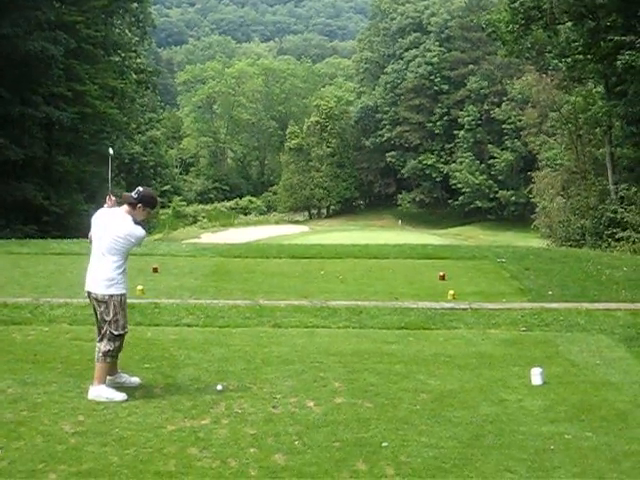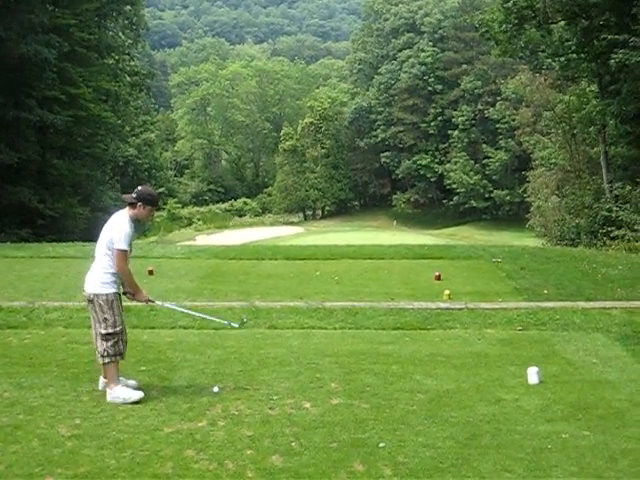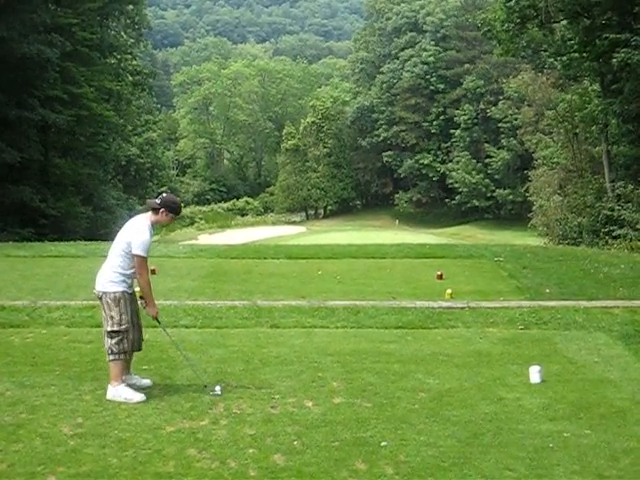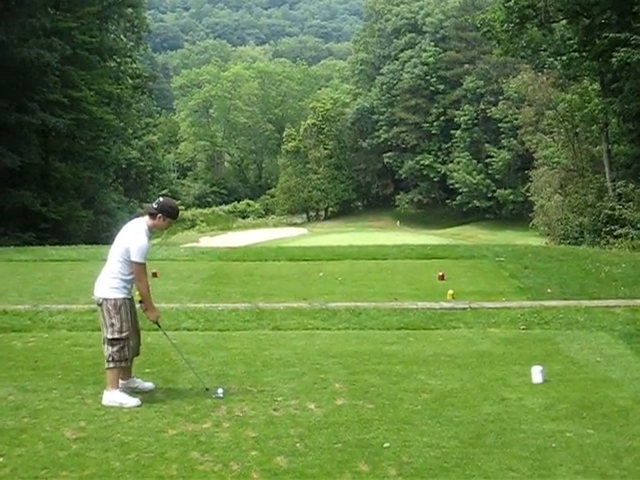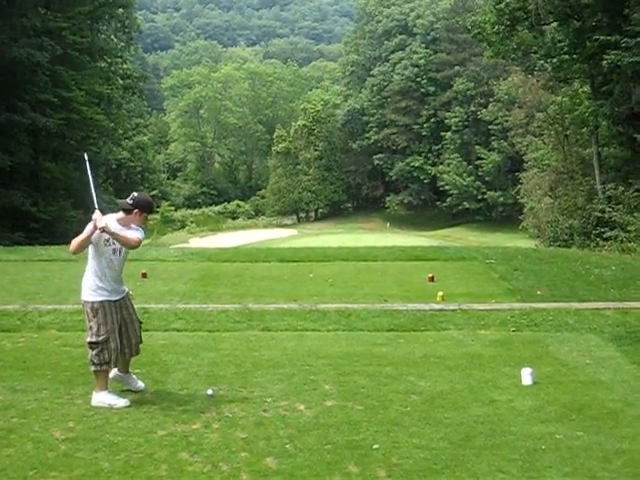
dt=1s
person 1, frame 1
left shoulder: (100, 214)
right shoulder: (137, 233)
right wrist: (115, 209)
left hip: (93, 284)
right hip: (110, 288)
left knee: (112, 333)
right knee: (111, 335)
left ankle: (112, 374)
right ankle: (97, 387)
person 1, frame 2
left shoulder: (122, 219)
right shoulder: (123, 227)
right elbow: (121, 267)
left wrist: (127, 288)
right wrist: (138, 291)
left hip: (105, 286)
right hip: (102, 288)
left knee: (111, 334)
right knee: (111, 335)
left ankle: (108, 377)
right ankle: (114, 388)
person 1, frame 3
left shoulder: (141, 221)
right shoulder: (142, 233)
right elbow: (141, 273)
left wrist: (146, 297)
right wrist: (151, 303)
left hip: (121, 285)
right hip: (112, 287)
left knee: (131, 331)
right knee: (119, 334)
left ankle: (126, 375)
right ankle: (116, 386)
person 1, frame 4
left shoulder: (138, 225)
right shoulder: (139, 239)
left elbow: (140, 272)
right elbow: (140, 279)
left wrist: (145, 300)
right wrist: (150, 308)
left hip: (120, 291)
right hip: (112, 292)
left knee: (130, 337)
right knee: (118, 340)
left ankle: (126, 379)
right ankle: (111, 392)
person 1, frame 5
left shoulder: (135, 230)
right shoulder: (99, 221)
left elbow: (133, 243)
right elbow: (74, 249)
left wrist: (109, 231)
right wrist: (93, 230)
left hip: (119, 292)
right hip: (96, 295)
left knee: (131, 334)
right knee: (103, 342)
left ankle: (122, 372)
right ankle: (100, 393)
